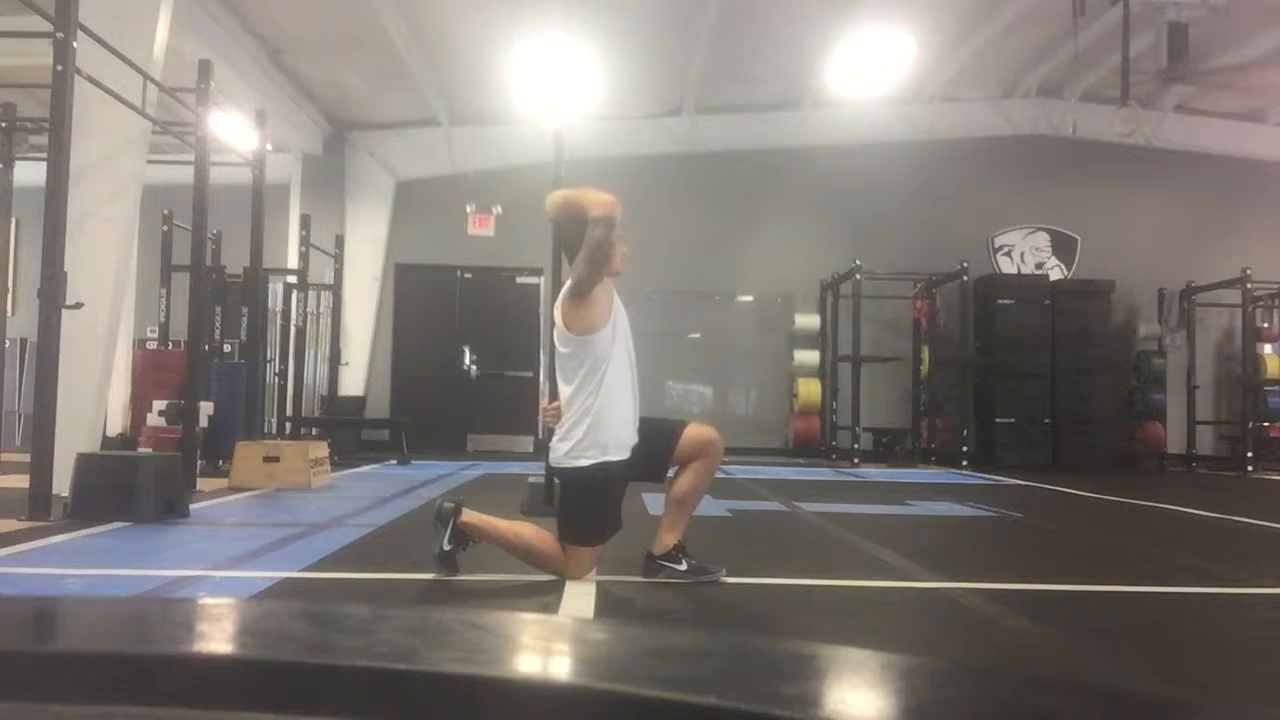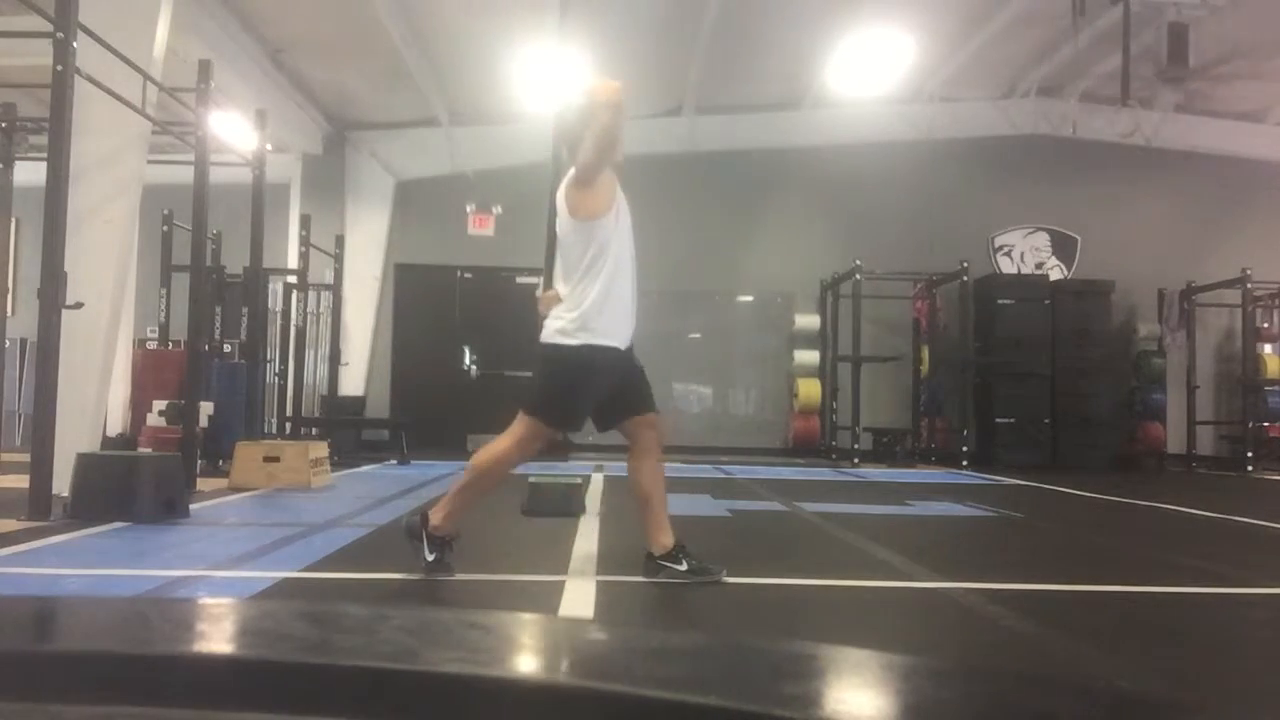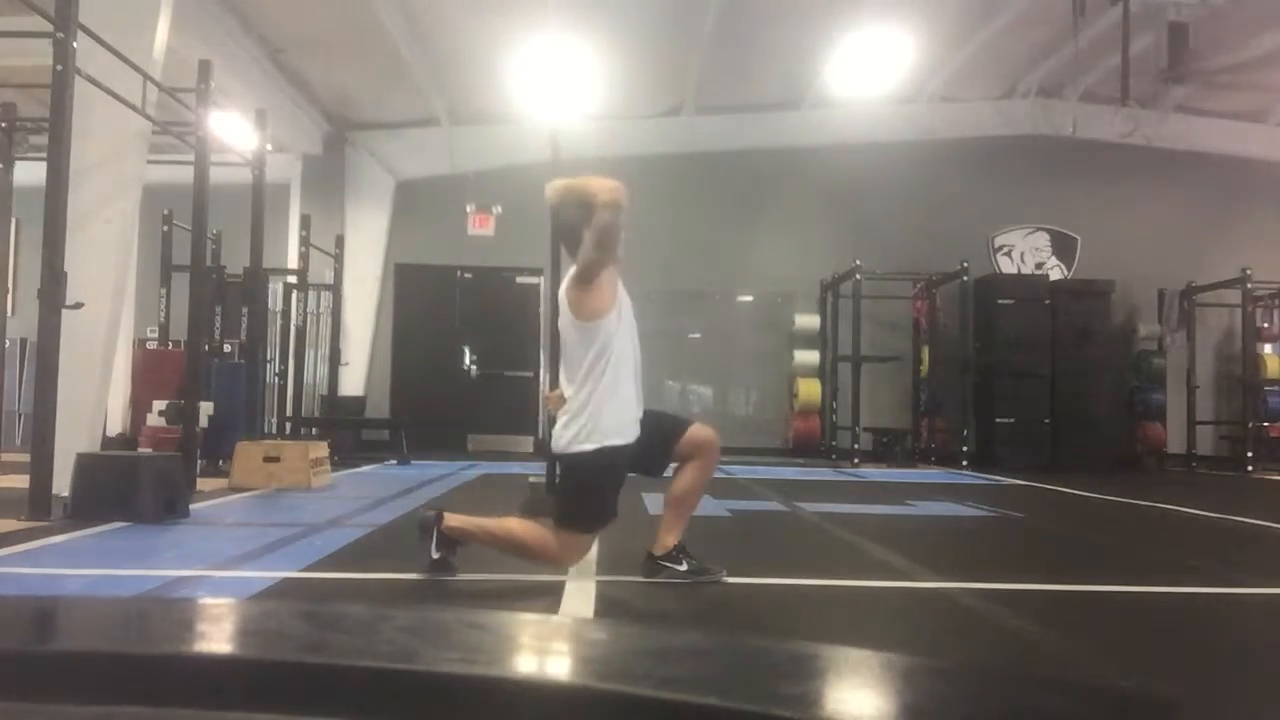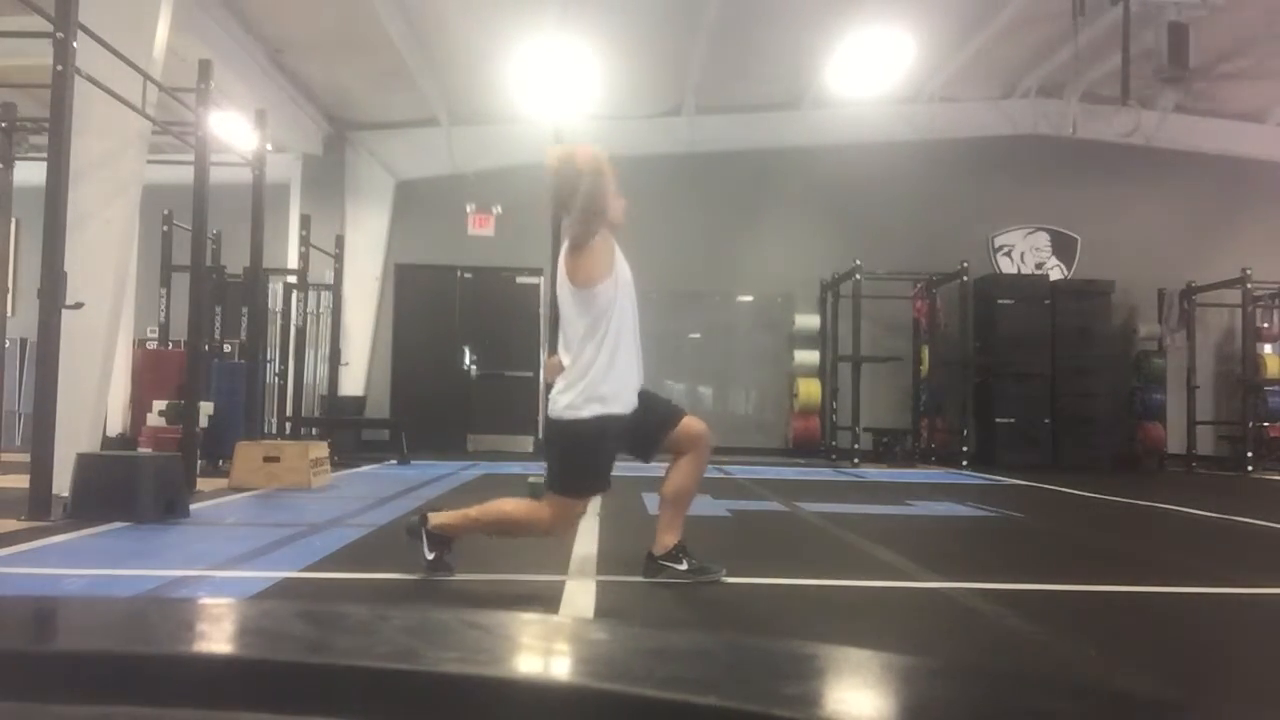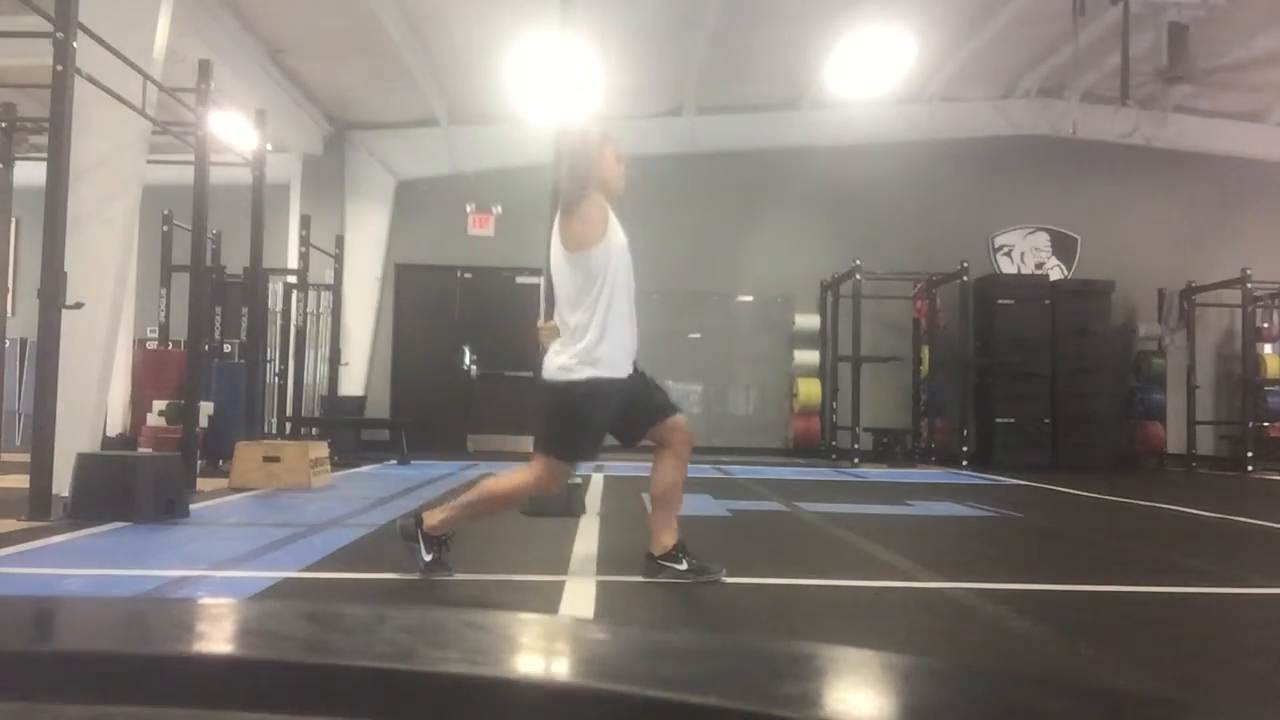
dt=1s
person 1, frame 1
left shoulder: (594, 295)
right shoulder: (584, 292)
right elbow: (604, 209)
right wrist: (564, 202)
left hip: (615, 439)
right hip: (592, 454)
left knee: (707, 444)
right knee: (574, 565)
left ankle: (665, 552)
right ankle: (463, 520)
person 1, frame 2
left shoulder: (594, 186)
right shoulder: (588, 179)
right elbow: (610, 96)
right wrist: (598, 99)
left hip: (606, 343)
right hip: (580, 345)
left knee: (647, 435)
right knee: (525, 439)
left ankle: (664, 553)
right ankle: (435, 524)
person 1, frame 3
left shoulder: (595, 283)
right shoulder: (589, 279)
right elbow: (610, 195)
right wrist: (564, 191)
left hip: (617, 426)
right hip: (594, 441)
left knee: (704, 443)
right knee: (563, 552)
left ankle: (665, 554)
right ankle: (447, 526)
person 1, frame 4
left shoulder: (596, 250)
right shoulder: (587, 244)
right elbow: (593, 169)
right wrist: (575, 164)
left hip: (615, 398)
right hip: (589, 410)
left knee: (695, 438)
right knee: (554, 518)
left ankle: (665, 553)
right ankle: (435, 525)
person 1, frame 5
left shoulder: (593, 216)
right shoulder: (583, 209)
right elbow: (579, 156)
left hip: (611, 368)
right hip: (583, 375)
left knee: (676, 434)
right knee: (545, 477)
left ankle: (664, 553)
right ankle: (431, 525)
